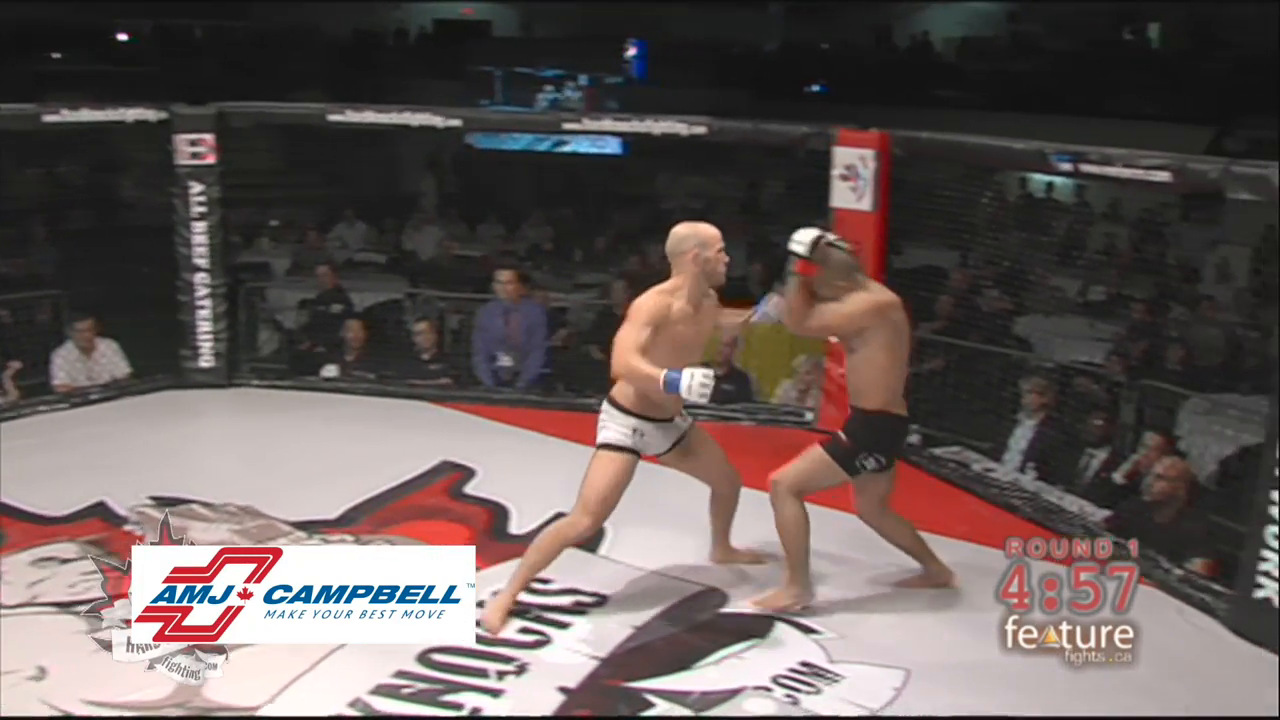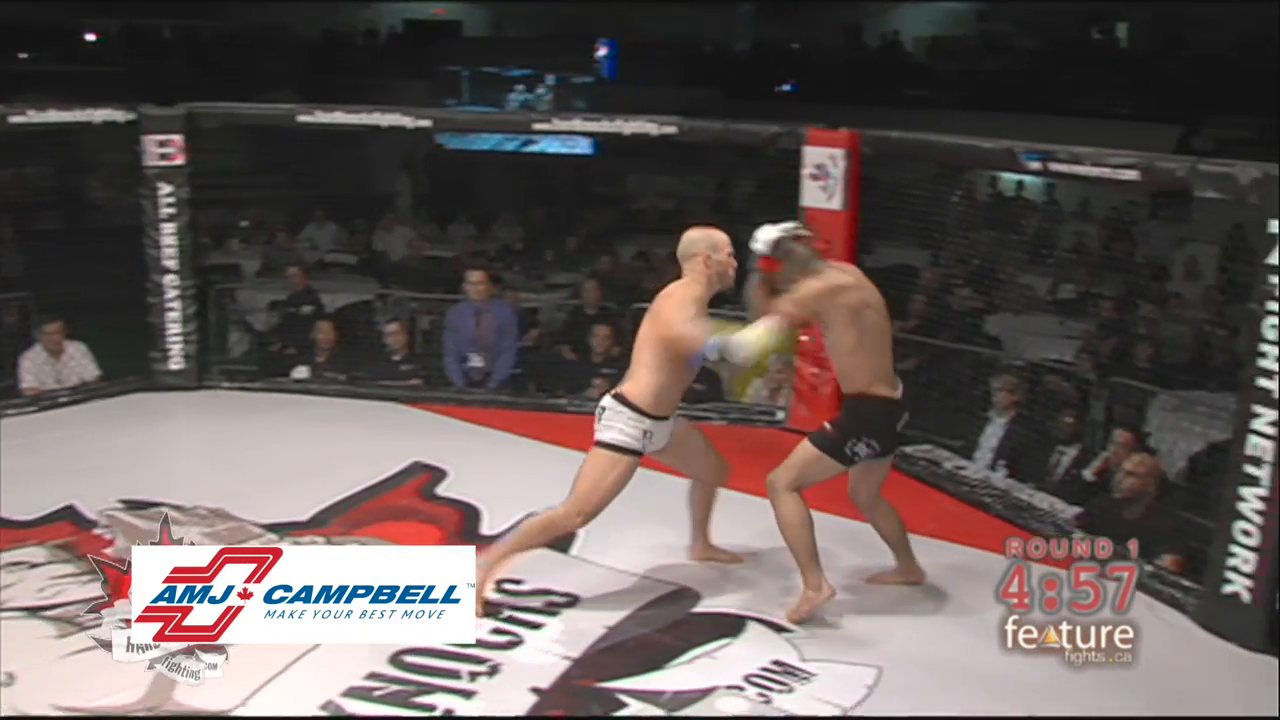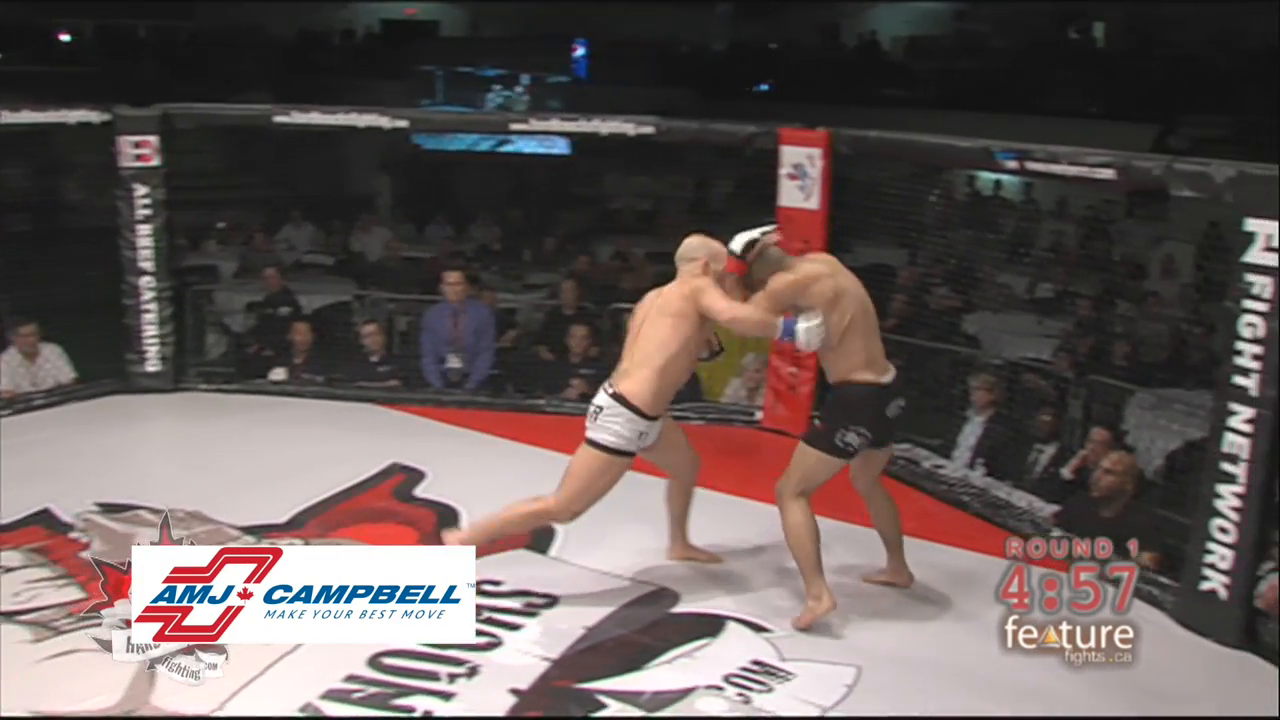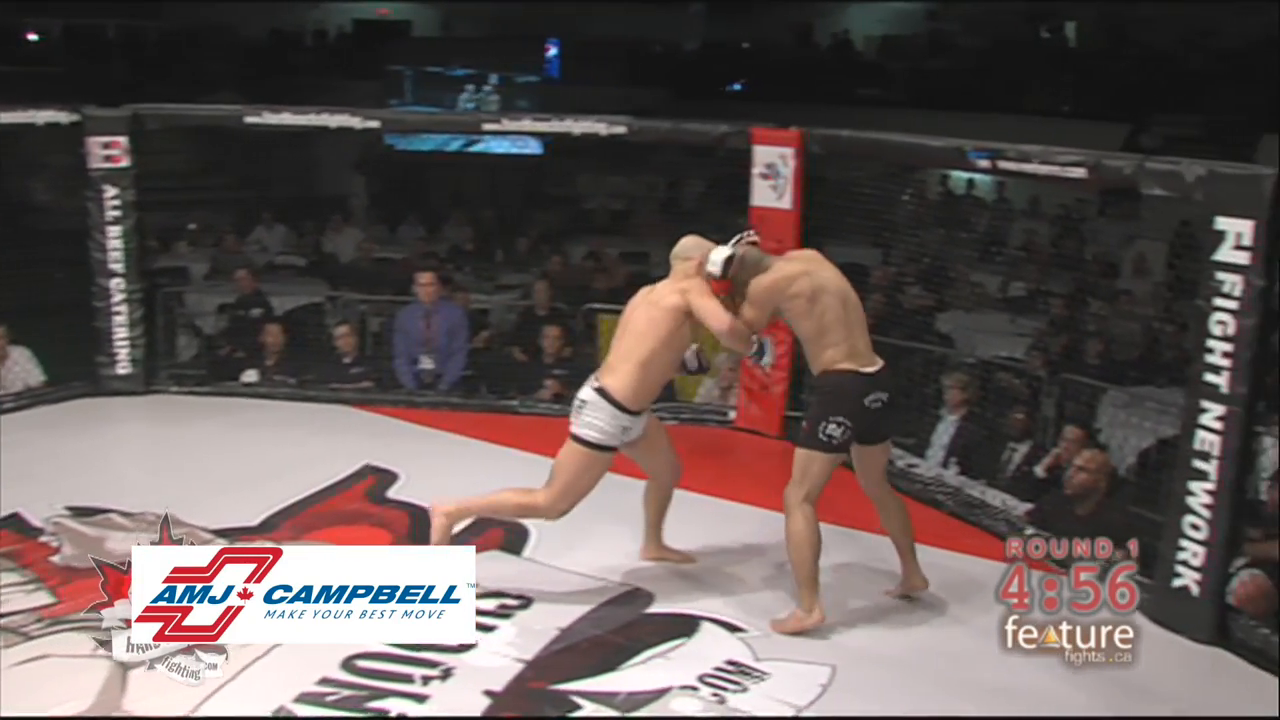
dt=0.2s
person 1, frame 1
left shoulder: (875, 303)
right shoulder: (859, 292)
left elbow: (799, 325)
right elbow: (804, 315)
left wrist: (800, 265)
right wrist: (819, 262)
left hip: (874, 426)
right hip: (880, 422)
left knee: (783, 484)
right knee: (873, 510)
left ankle: (796, 586)
right ankle: (935, 570)
person 1, frame 2
left shoulder: (826, 288)
right shoulder: (842, 273)
left elbow: (762, 317)
right elbow: (787, 306)
left wrist: (764, 262)
right wrist: (787, 252)
left hip: (867, 411)
right hip: (889, 407)
left knee: (782, 484)
right knee: (865, 494)
left ankle: (815, 587)
right ankle: (908, 567)
person 1, frame 3
left shoulder: (791, 281)
right shoulder: (821, 262)
left wrist: (737, 264)
right wrist: (762, 254)
left hip: (855, 397)
right hip: (886, 391)
left knee: (791, 491)
right knee: (868, 483)
left ankle: (818, 597)
right ankle: (897, 566)
person 1, frame 4
left shoulder: (765, 284)
right shoulder: (808, 258)
left wrist: (719, 281)
right wrist: (747, 253)
left hip: (839, 389)
right hip: (876, 382)
left knee: (799, 499)
right knee: (877, 487)
left ankle: (808, 608)
right ankle: (912, 576)
person 2, frame 1
left shoulder: (705, 300)
right shoulder: (657, 304)
right elbow: (622, 364)
right wrist: (672, 381)
left hip: (671, 423)
right hip: (628, 423)
left knee: (728, 480)
right knee: (584, 521)
left ankle: (722, 549)
right ankle: (505, 596)
person 2, frame 2
left shoulder: (693, 296)
right shoulder: (683, 294)
right elbow: (675, 332)
left wrist: (708, 351)
right wrist: (718, 344)
left hip: (659, 419)
right hip: (631, 421)
left knee: (714, 470)
right knee: (575, 514)
left ankle: (701, 545)
right ankle: (484, 566)
person 2, frame 3
left shoulder: (655, 298)
right shoulder: (699, 287)
right elbow: (734, 316)
left wrist: (694, 349)
right wrist: (791, 328)
left hip: (640, 413)
right hip: (622, 418)
left knee: (687, 468)
right knee: (562, 507)
left ankle: (679, 544)
right ankle: (464, 540)
person 2, frame 4
left shoulder: (649, 293)
right shoulder: (691, 288)
right elbow: (724, 327)
left wrist: (682, 361)
right wrist: (757, 347)
left hip: (628, 410)
right hip: (605, 413)
left knee: (669, 472)
right knee: (551, 504)
left ankle: (653, 545)
right ankle: (452, 512)
